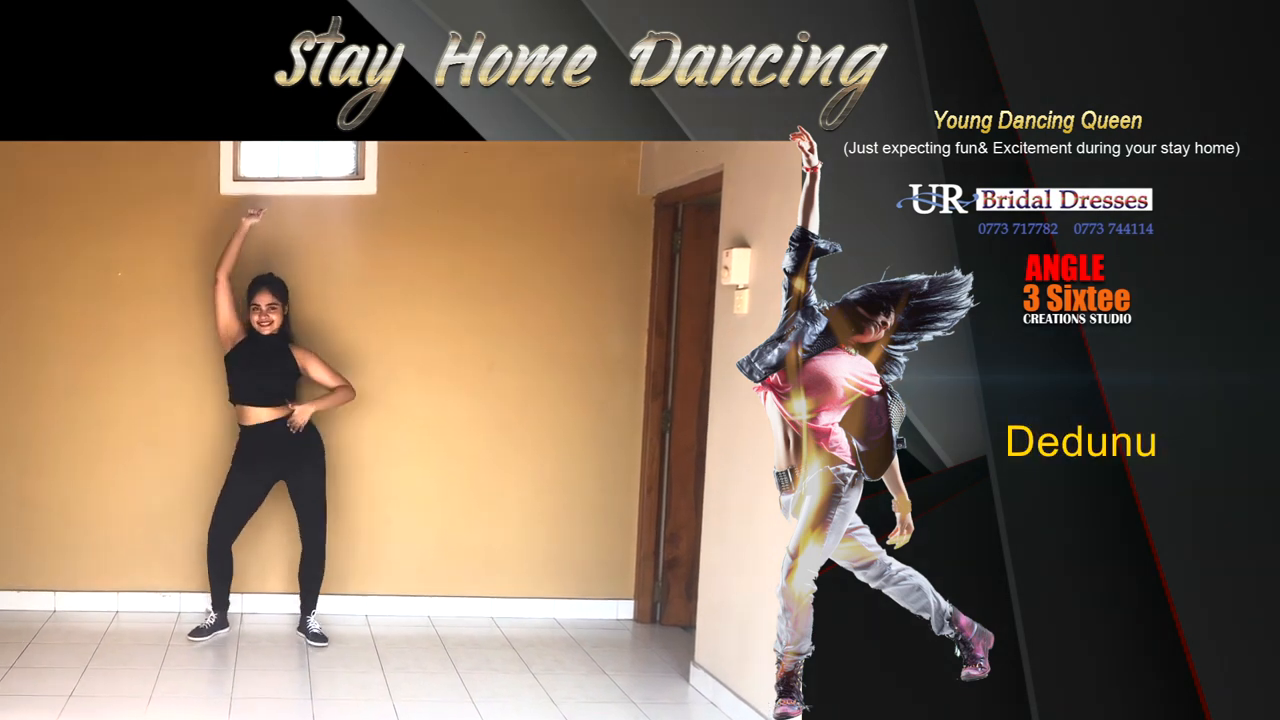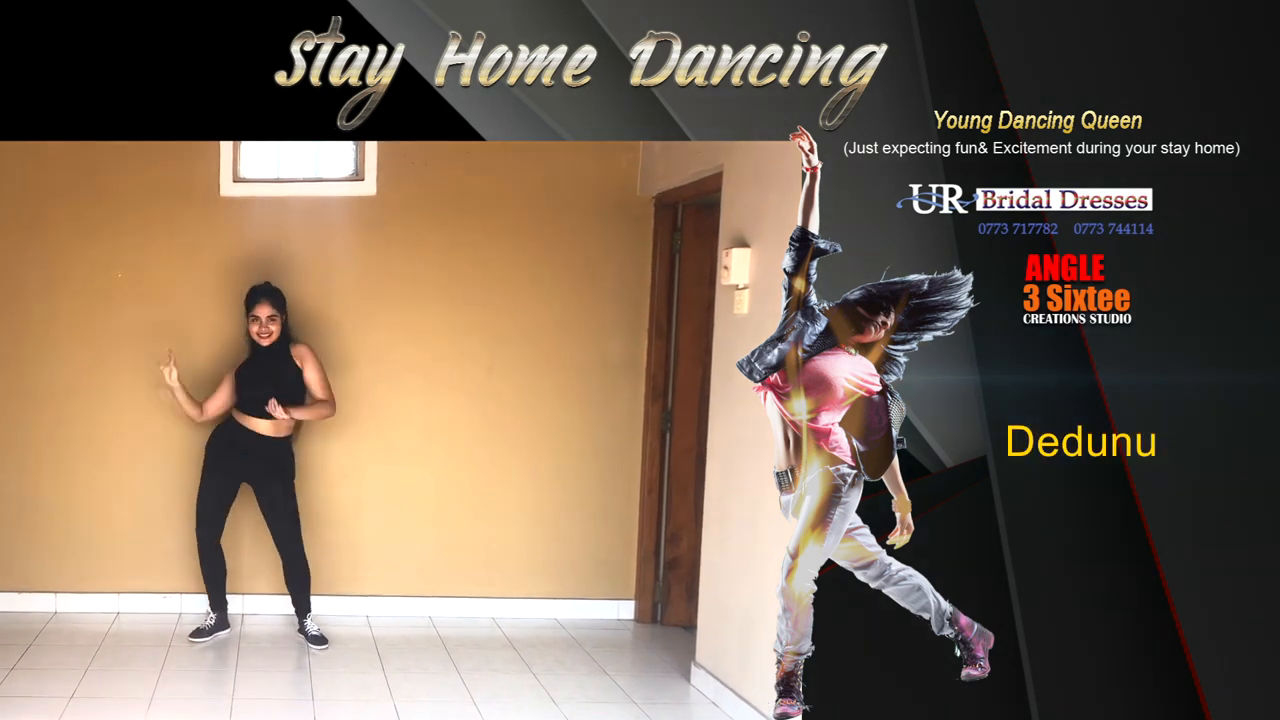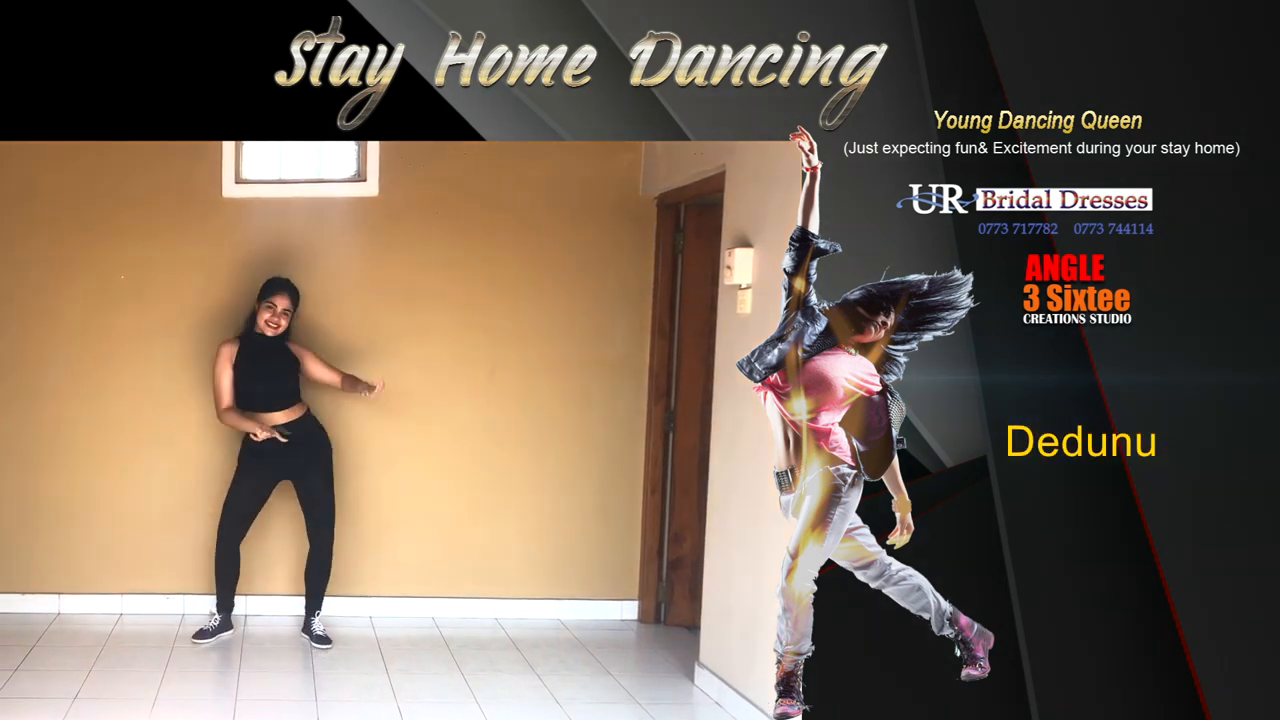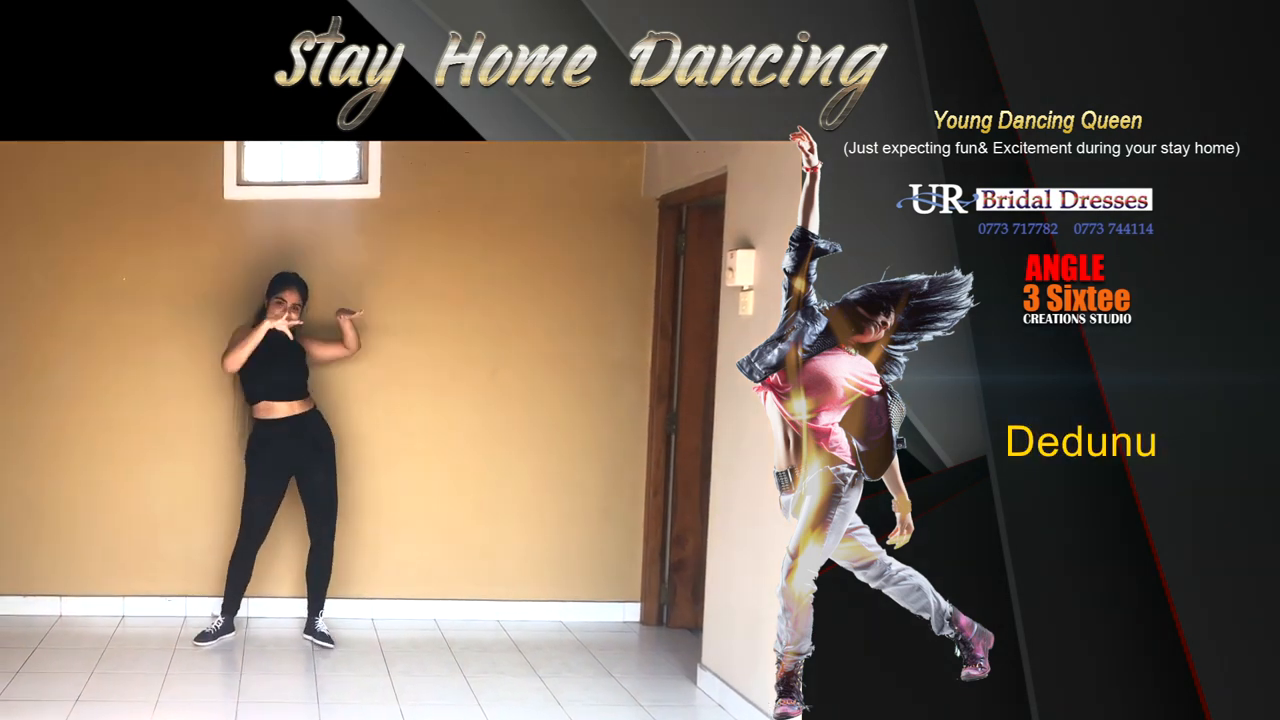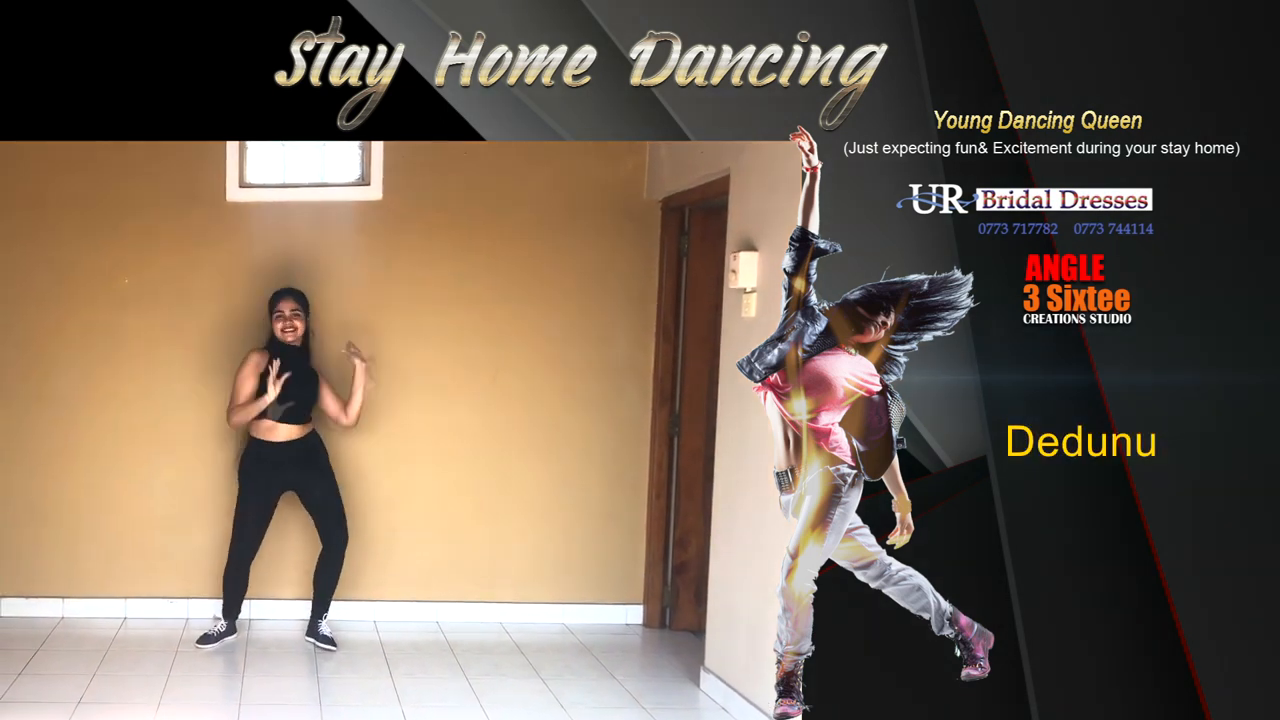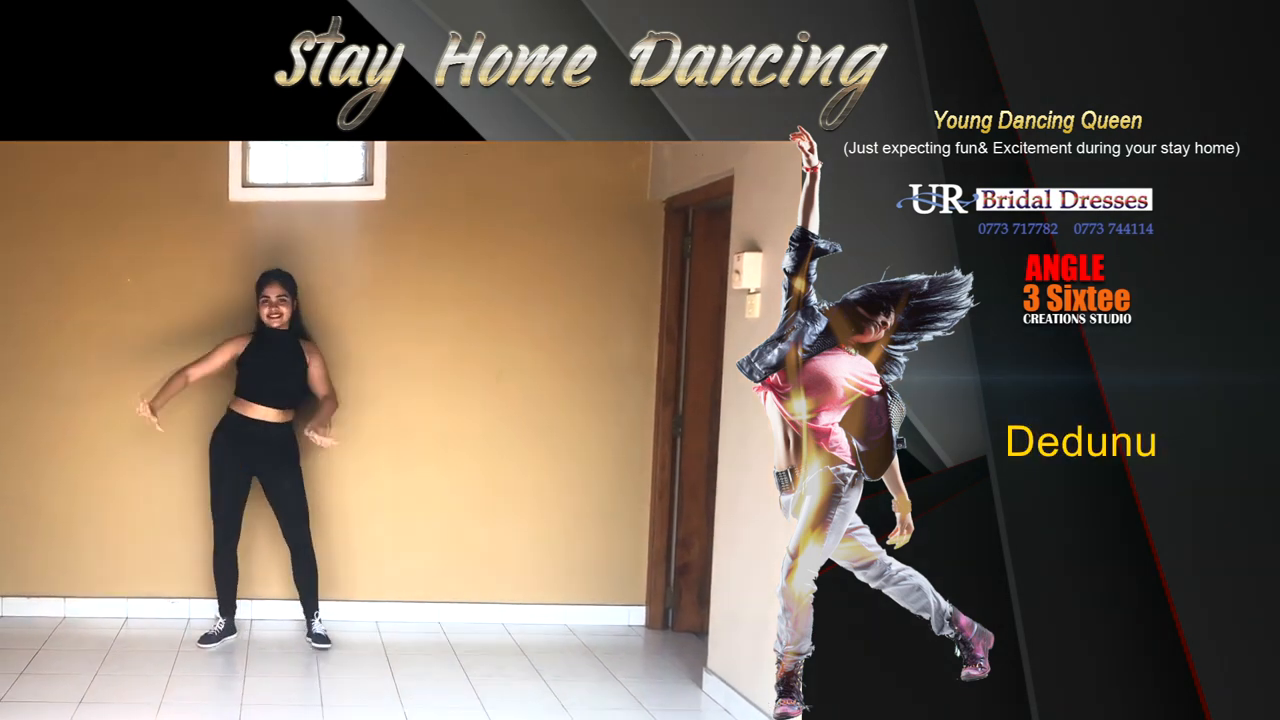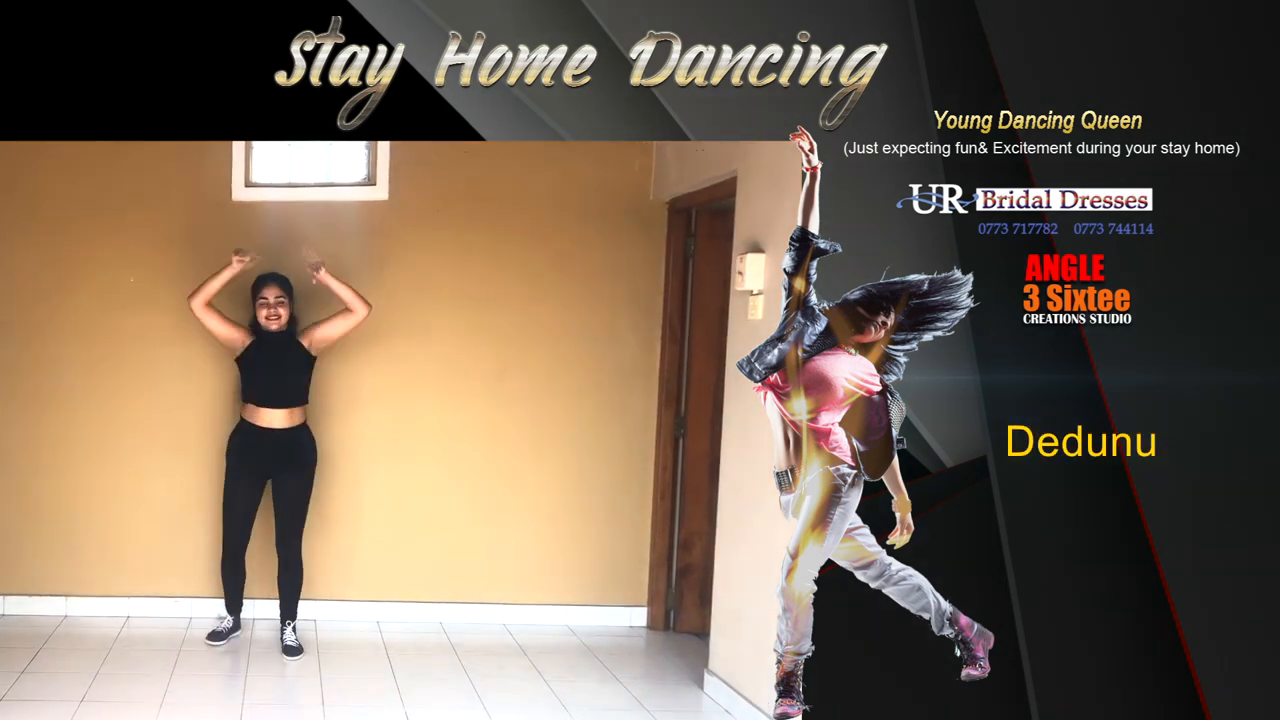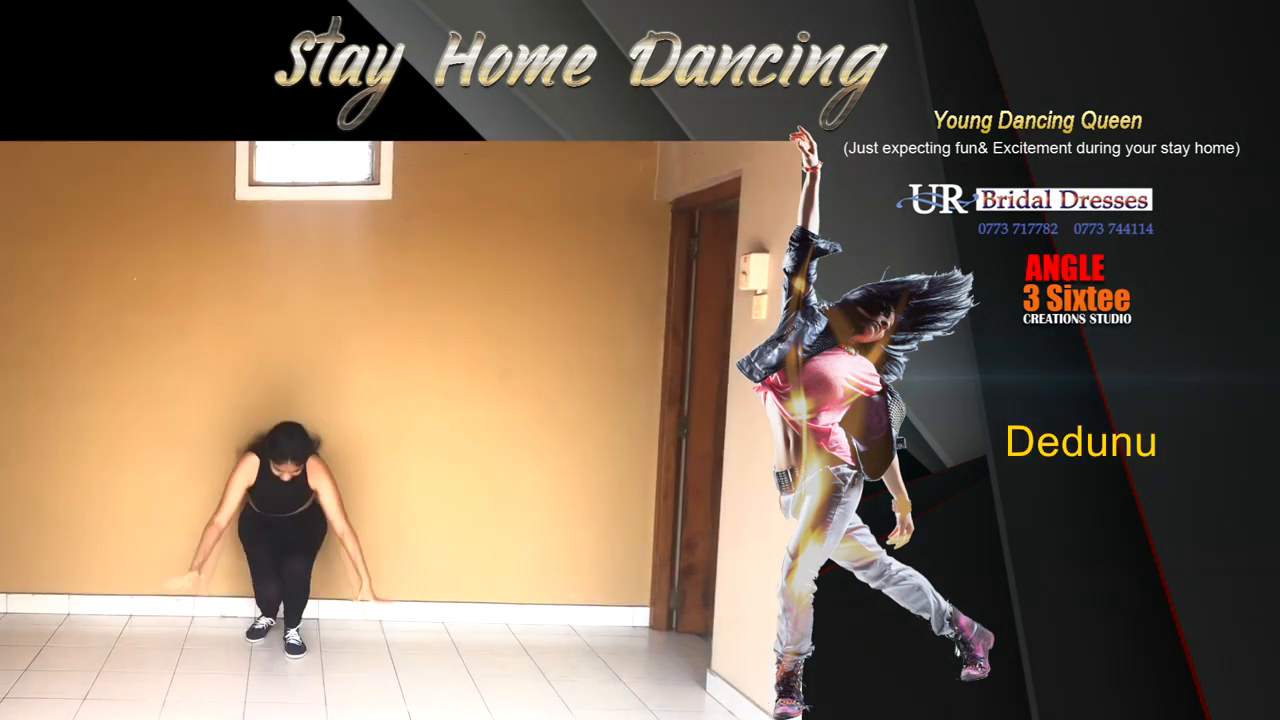
dt=0.4s
person 1, frame 1
left shoulder: (868, 379)
right shoulder: (805, 318)
left elbow: (880, 447)
right elbow: (806, 243)
left wrist: (903, 504)
right wrist: (813, 173)
left hip: (832, 474)
right hip: (791, 481)
left knee: (795, 576)
right knee: (876, 566)
person 1, frame 2
left shoulder: (869, 379)
right shoulder: (805, 320)
left elbow: (881, 445)
right elbow: (805, 243)
left wrist: (902, 503)
right wrist: (813, 172)
left hip: (831, 473)
right hip: (791, 481)
left knee: (795, 576)
right knee: (876, 566)
person 1, frame 3
left shoulder: (868, 379)
right shoulder: (806, 318)
left elbow: (880, 447)
right elbow: (806, 243)
left wrist: (902, 504)
right wrist: (813, 173)
left hip: (832, 474)
right hip: (791, 481)
left knee: (795, 576)
right knee: (876, 566)
person 1, frame 4
left shoulder: (869, 380)
right shoulder: (804, 319)
left elbow: (881, 444)
right elbow: (806, 242)
left wrist: (902, 503)
right wrist: (813, 172)
left hip: (832, 474)
right hip: (792, 482)
left knee: (795, 576)
right knee: (876, 566)
person 1, frame 5
left shoulder: (868, 379)
right shoulder: (805, 318)
left elbow: (881, 447)
right elbow: (805, 243)
left wrist: (902, 504)
right wrist: (813, 173)
left hip: (832, 474)
right hip: (791, 481)
left knee: (795, 576)
right knee: (876, 566)
person 1, frame 6
left shoulder: (868, 379)
right shoulder: (804, 318)
left elbow: (881, 445)
right elbow: (805, 242)
left wrist: (902, 503)
right wrist: (813, 172)
left hip: (832, 474)
right hip: (792, 481)
left knee: (795, 576)
right knee: (876, 566)
person 1, frame 7
left shoulder: (868, 378)
right shoulder: (805, 318)
left elbow: (881, 446)
right elbow: (806, 243)
left wrist: (903, 503)
right wrist: (813, 174)
left hip: (832, 475)
right hip: (792, 481)
left knee: (795, 576)
right knee: (876, 566)
right ankle: (966, 630)
person 1, frame 8
left shoulder: (868, 378)
right shoulder: (804, 317)
left elbow: (881, 445)
right elbow: (806, 243)
left wrist: (903, 503)
right wrist: (812, 172)
left hip: (832, 473)
right hip: (792, 480)
left knee: (795, 576)
right knee: (876, 566)
person 2, frame 1
left shoulder: (295, 353)
right shoulder: (234, 341)
left elbow: (346, 391)
right elbow: (220, 281)
left wrist: (312, 405)
right wrist: (242, 231)
left hip: (300, 445)
right hip: (254, 447)
left knee: (314, 536)
right knee: (219, 534)
left ankle: (307, 618)
right ankle: (218, 615)
person 2, frame 2
left shoulder: (300, 354)
right shoulder: (243, 367)
left elbow: (327, 403)
right elbow: (201, 413)
left wrist: (294, 412)
right wrist: (175, 386)
left hip: (274, 458)
right hip: (228, 449)
left knee: (290, 544)
right knee: (207, 533)
left ankle: (305, 619)
right ankle: (218, 615)
person 2, frame 3
left shoulder: (293, 352)
right shoulder: (231, 350)
left elbow: (339, 380)
right elbow: (224, 410)
left wrist: (361, 387)
right wrist: (252, 425)
left hip: (308, 443)
right hip: (260, 448)
left knee: (322, 535)
right knee: (228, 533)
left ankle: (312, 619)
right ankle: (222, 616)
person 2, frame 4
left shoulder: (299, 345)
right shoulder: (250, 337)
left elbow: (350, 347)
right elbow: (229, 364)
left wrist: (344, 319)
right wrist: (265, 324)
left hip: (313, 438)
right hip: (268, 444)
left knee: (323, 533)
right knee: (251, 536)
left ankle: (314, 619)
right ankle: (226, 619)
person 2, frame 5
left shoulder: (312, 369)
right shoulder: (258, 361)
left elbow: (347, 418)
right elbow: (237, 418)
left wrist: (359, 371)
right wrist: (268, 397)
left hip: (309, 457)
right hip: (263, 460)
left knee: (337, 539)
right knee: (242, 548)
left ankle: (318, 622)
right ankle: (228, 622)
person 2, frame 6
left shoulder: (307, 350)
right shoulder: (244, 344)
left elbow: (328, 397)
right elbow: (190, 373)
left wrist: (317, 422)
right wrist: (156, 402)
left hip: (280, 445)
right hip: (232, 440)
left knee: (298, 535)
right knee: (225, 536)
left ankle: (313, 618)
right ankle: (226, 620)
person 2, frame 7
left shoulder: (306, 342)
right shoulder: (244, 343)
left elbow: (361, 311)
right elbow: (197, 305)
left wrist: (325, 278)
right wrist: (231, 270)
left hip: (295, 449)
right hip: (247, 447)
left knee: (289, 542)
right knee: (233, 539)
left ankle: (289, 626)
right ankle: (233, 615)
person 2, frame 8
left shoulder: (316, 468)
right shoulder: (251, 463)
left elbow: (342, 526)
right elbow: (220, 521)
left wrist: (365, 579)
right wrist: (196, 567)
left hip: (303, 524)
right hip: (259, 525)
left knee: (296, 567)
right knee: (268, 585)
left ankle: (292, 627)
right ankle: (266, 615)
